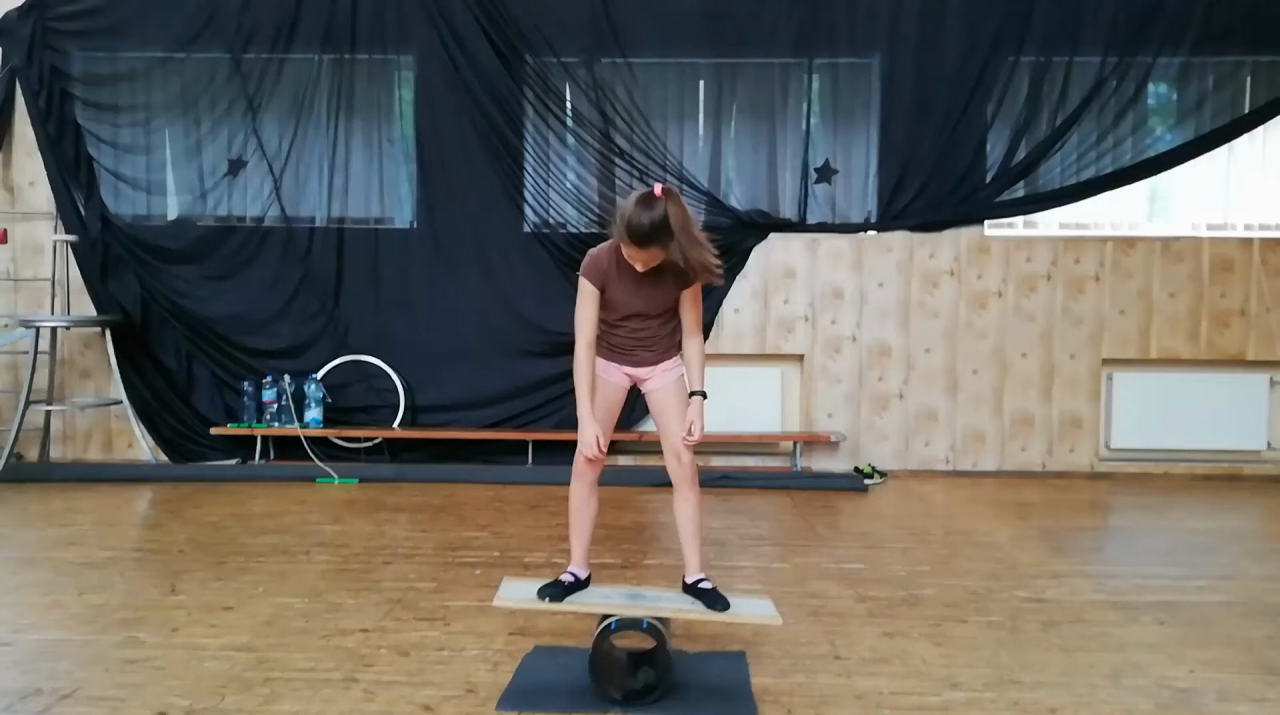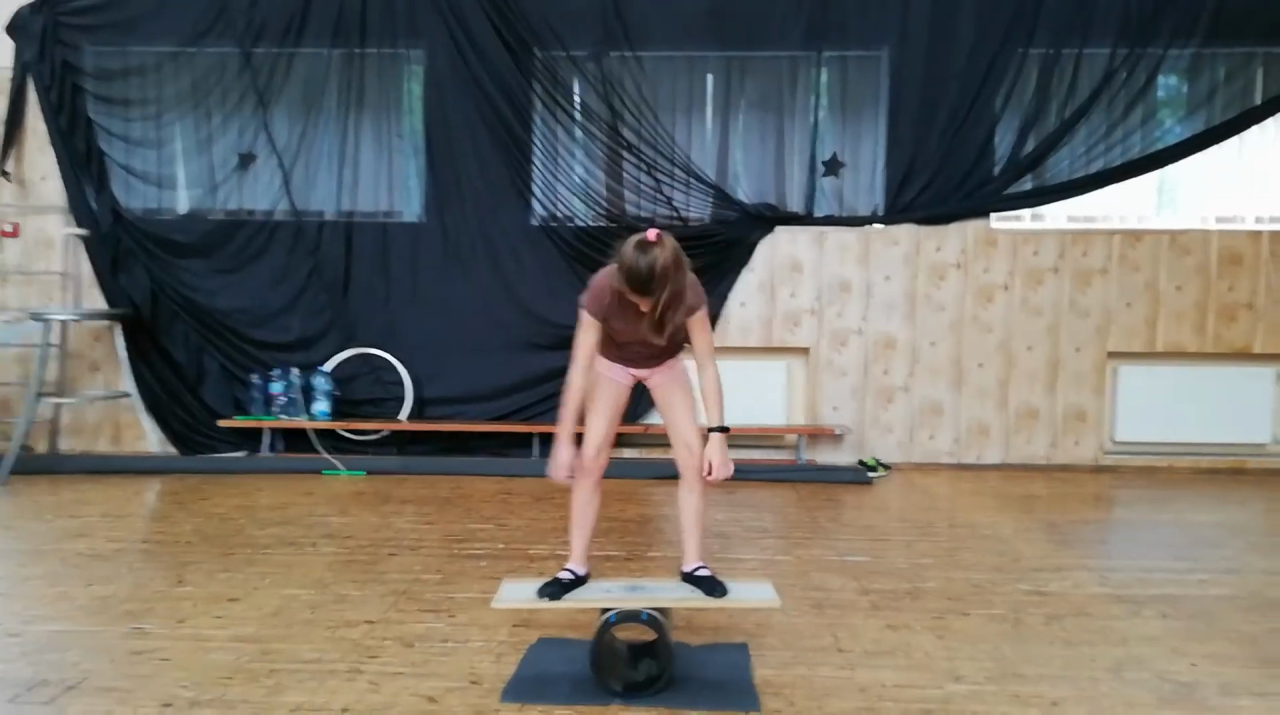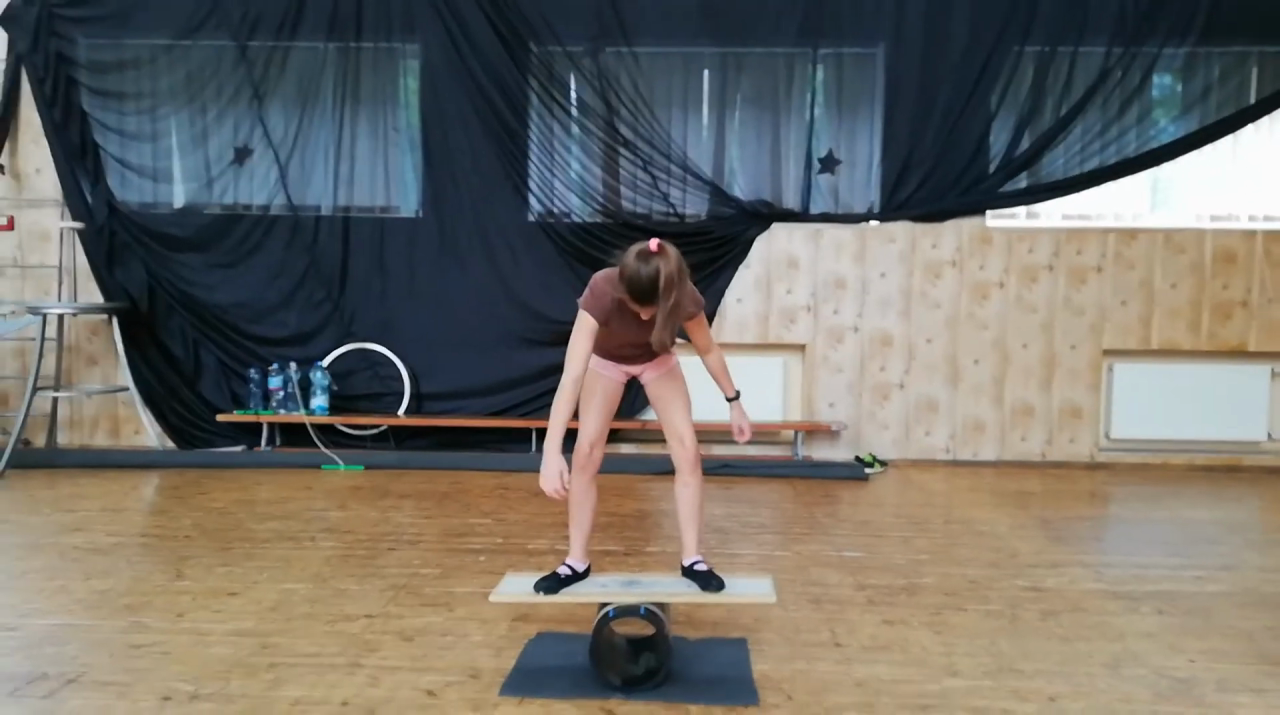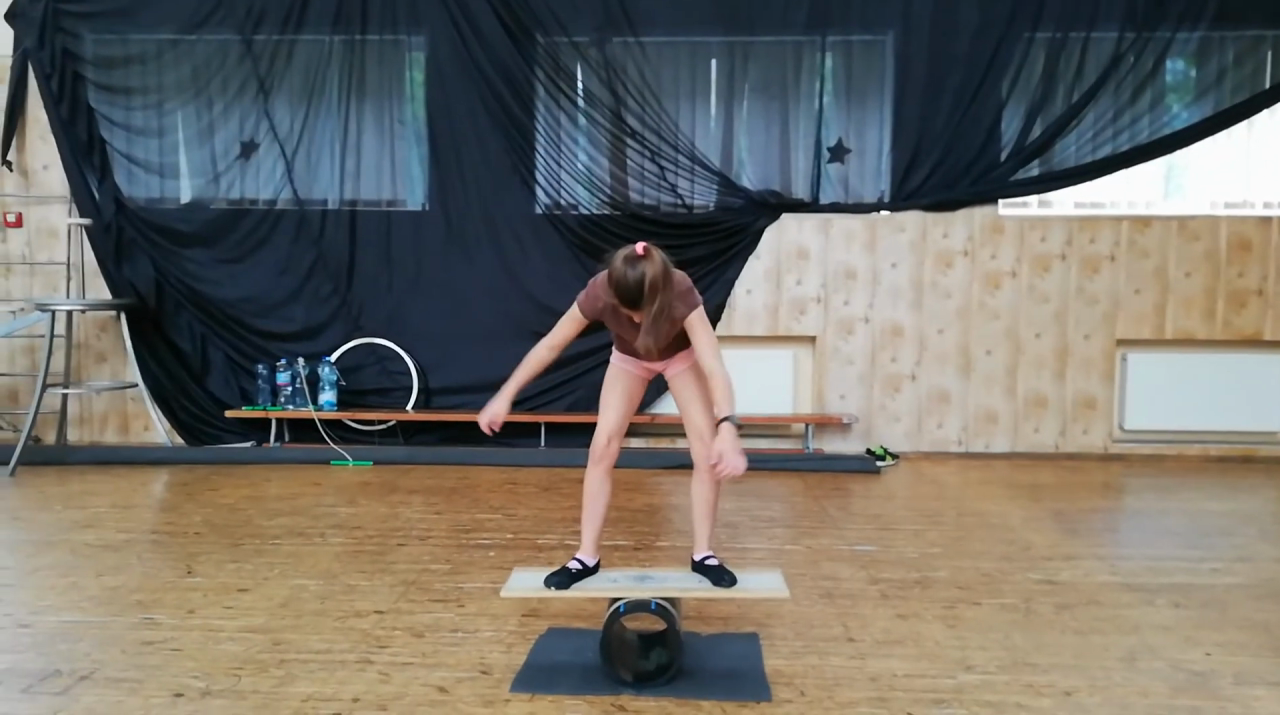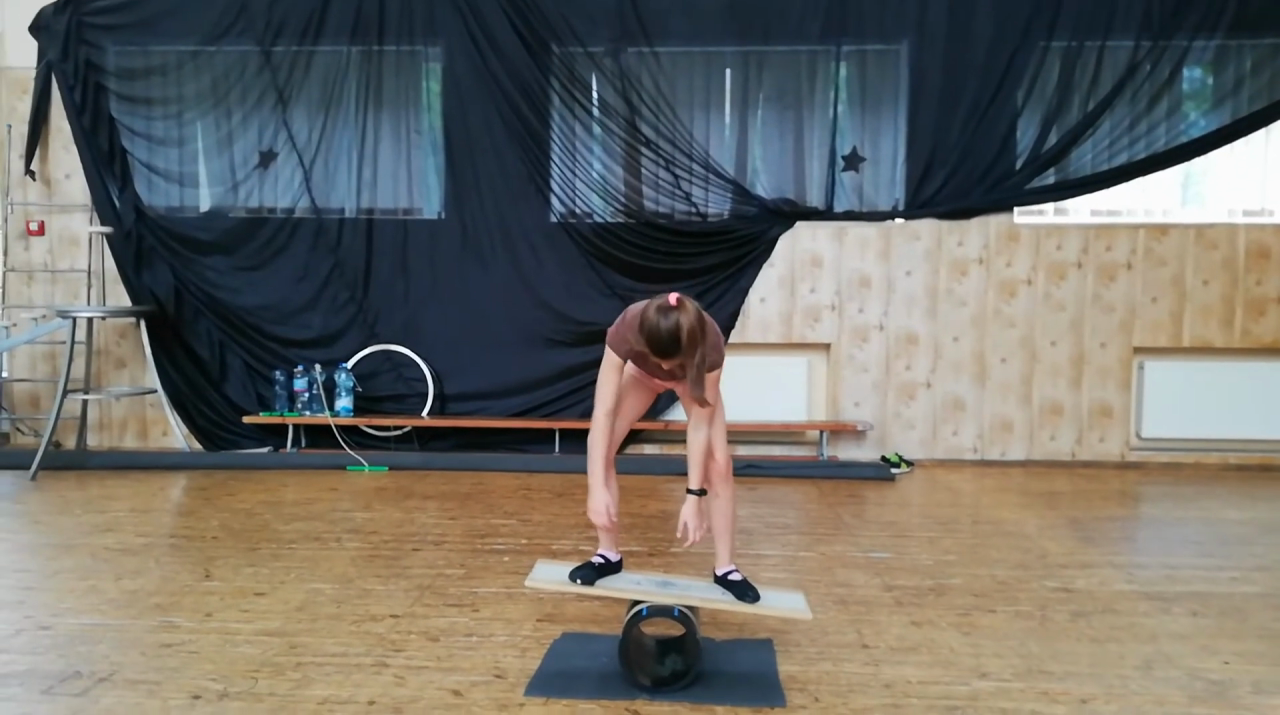
dt=0.5s
person 1, frame 1
left shoulder: (683, 266)
right shoulder: (598, 263)
left elbow: (692, 336)
right elbow: (584, 344)
left wrist: (697, 397)
right wrist: (586, 418)
left hip: (664, 366)
right hip: (609, 363)
left knee: (683, 464)
right knee: (586, 460)
left ankle: (695, 576)
right ankle: (577, 570)
person 1, frame 2
left shoulder: (688, 292)
right shoulder: (602, 289)
left elbow: (707, 364)
right elbow: (580, 368)
left wrist: (716, 434)
right wrist: (563, 441)
left hip: (666, 364)
right hip: (613, 365)
left knee: (693, 456)
right knee: (590, 458)
left ankle: (694, 565)
right ankle: (576, 567)
person 1, frame 3
left shoulder: (683, 296)
right shoulder: (602, 292)
left elbow: (708, 352)
right elbow: (573, 374)
left wrist: (734, 402)
right wrist: (551, 452)
left hip: (657, 361)
right hip: (606, 363)
left knee: (686, 451)
right knee: (586, 452)
left ankle: (692, 560)
right ankle: (576, 562)
person 1, frame 4
left shoulder: (680, 292)
right shoulder: (600, 292)
left elbow: (713, 364)
right elbow: (551, 345)
left wrist: (727, 428)
right wrist: (505, 395)
left hip: (680, 357)
right hip: (629, 358)
left knee: (706, 446)
right knee: (602, 446)
left ankle: (703, 555)
right ankle: (586, 557)
person 1, frame 5
left shoulder: (708, 341)
right shoulder: (626, 331)
left elbow: (699, 425)
right elbow: (603, 411)
left wrist: (694, 497)
right wrist: (598, 487)
left hip: (693, 374)
right hip: (641, 372)
left knee: (718, 460)
right knee: (600, 442)
left ankle: (725, 569)
right ankle: (608, 554)
